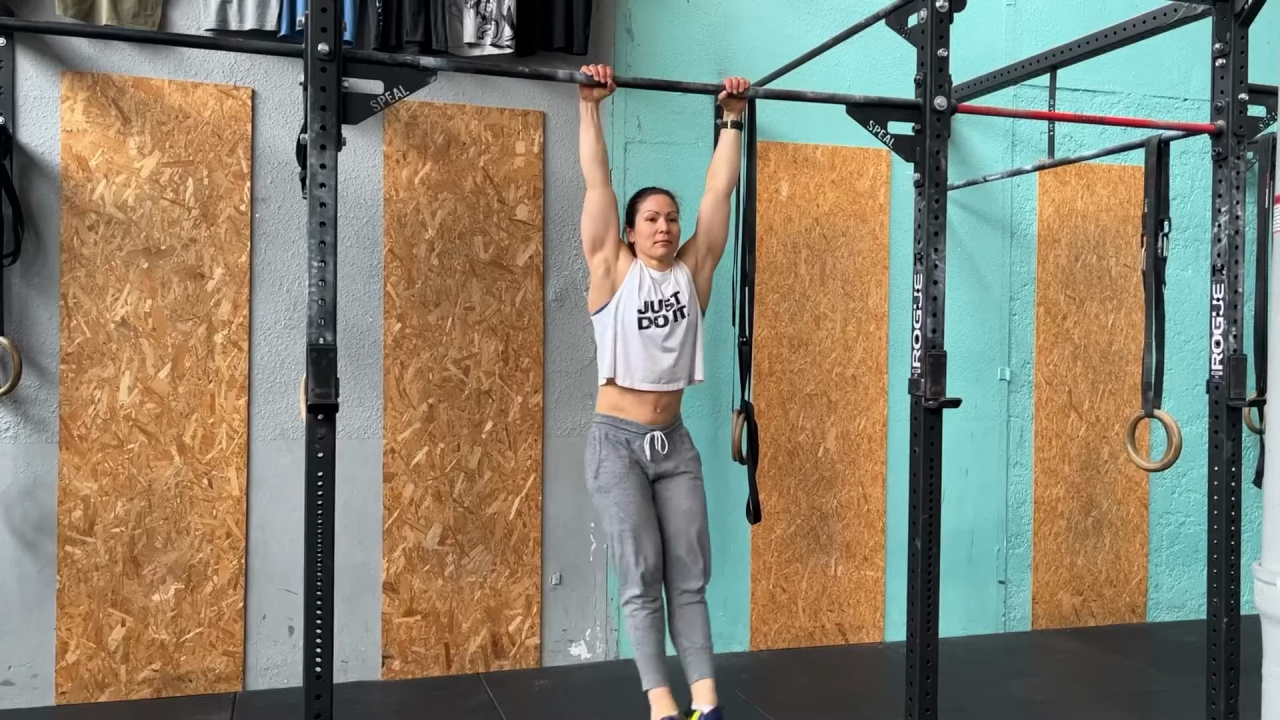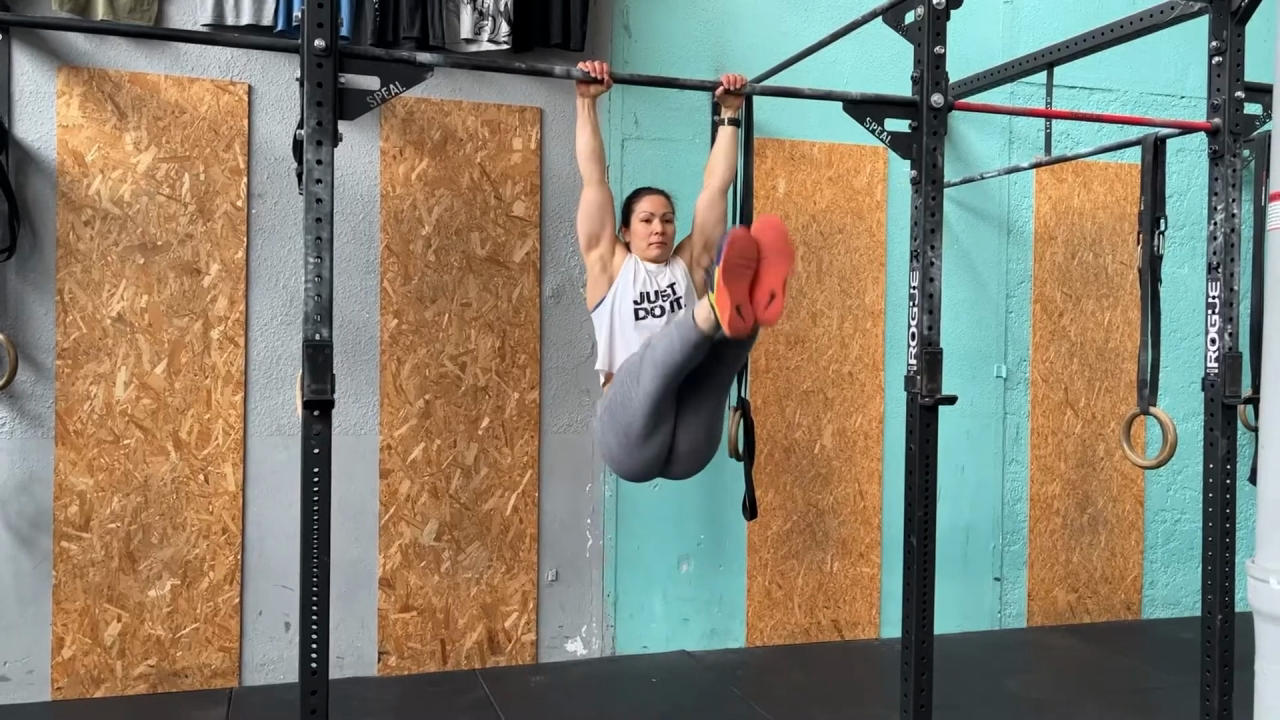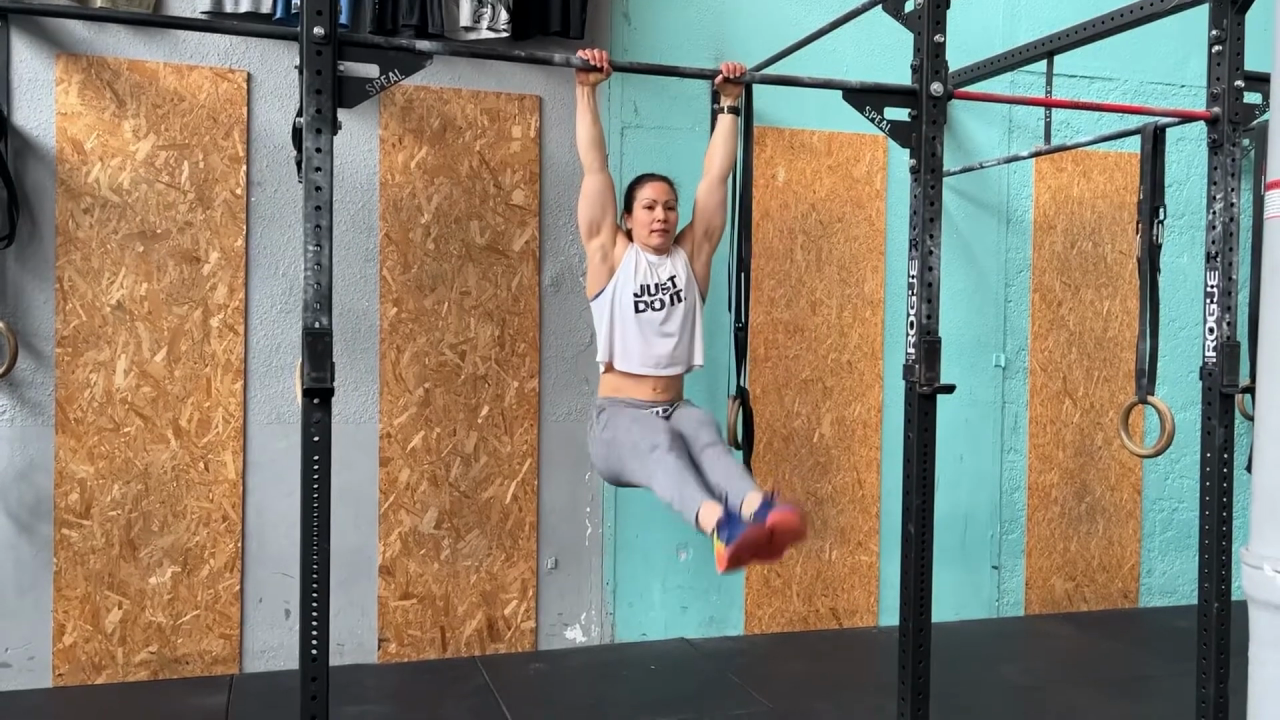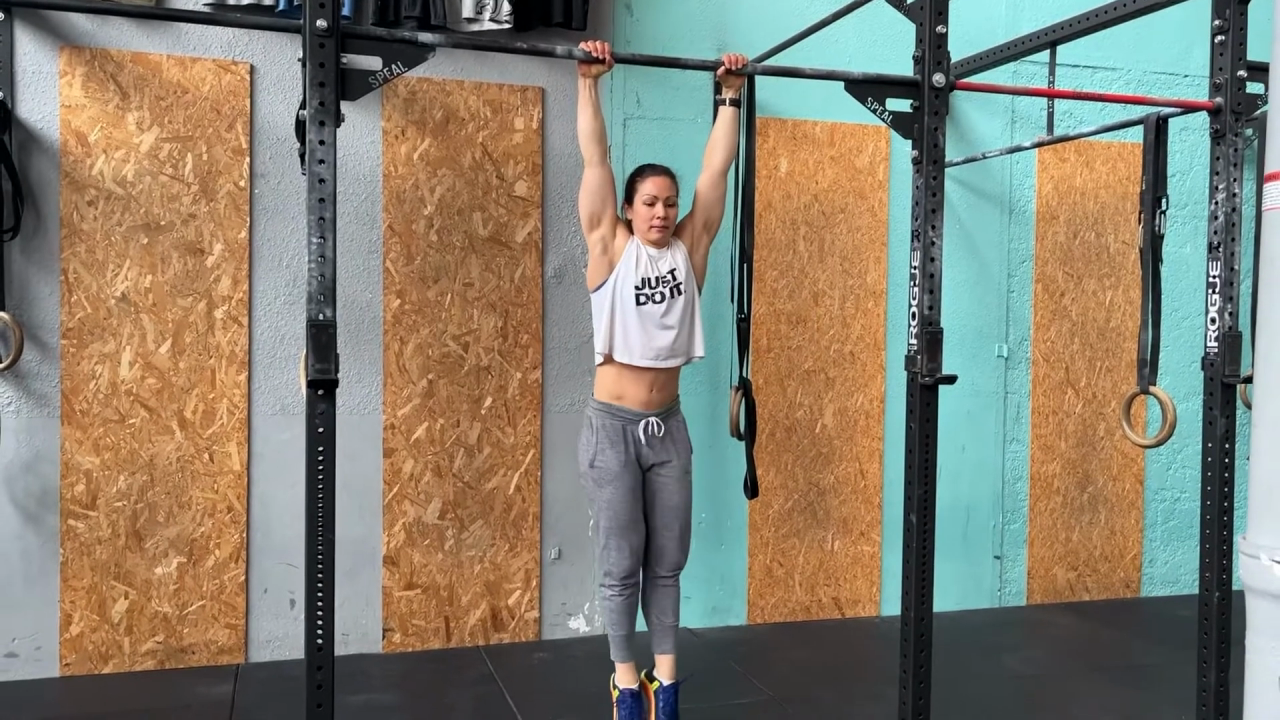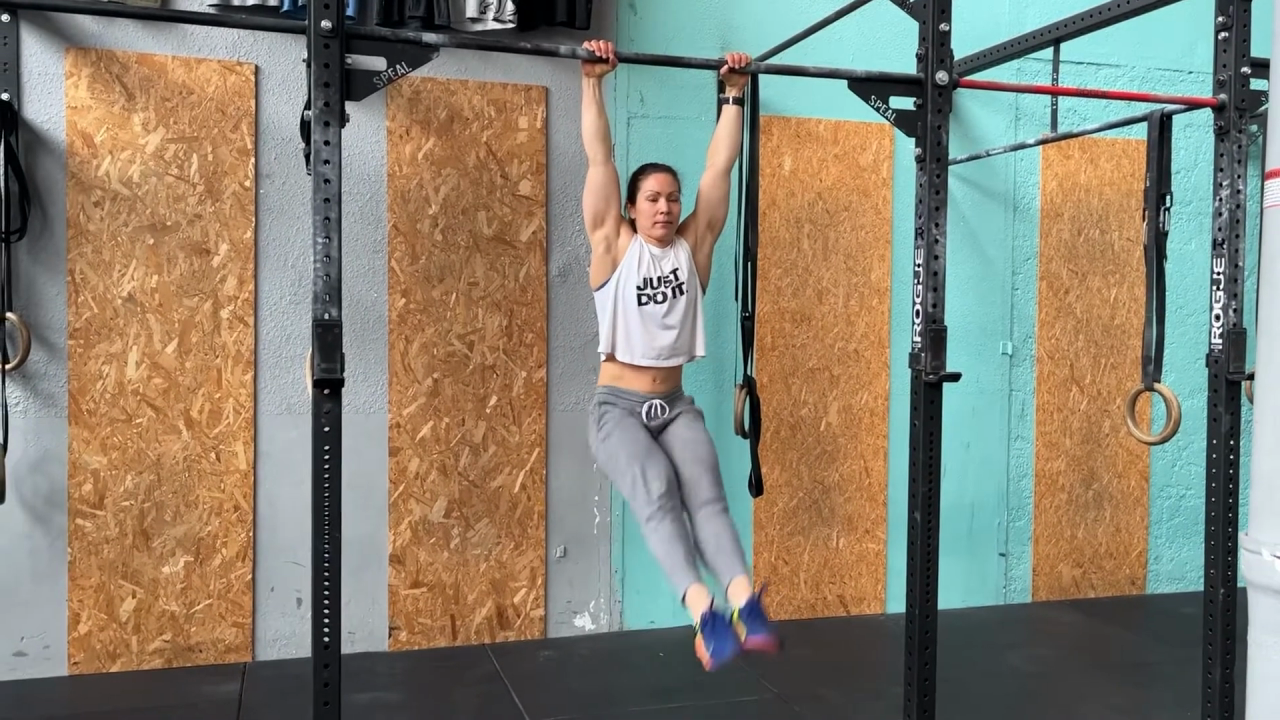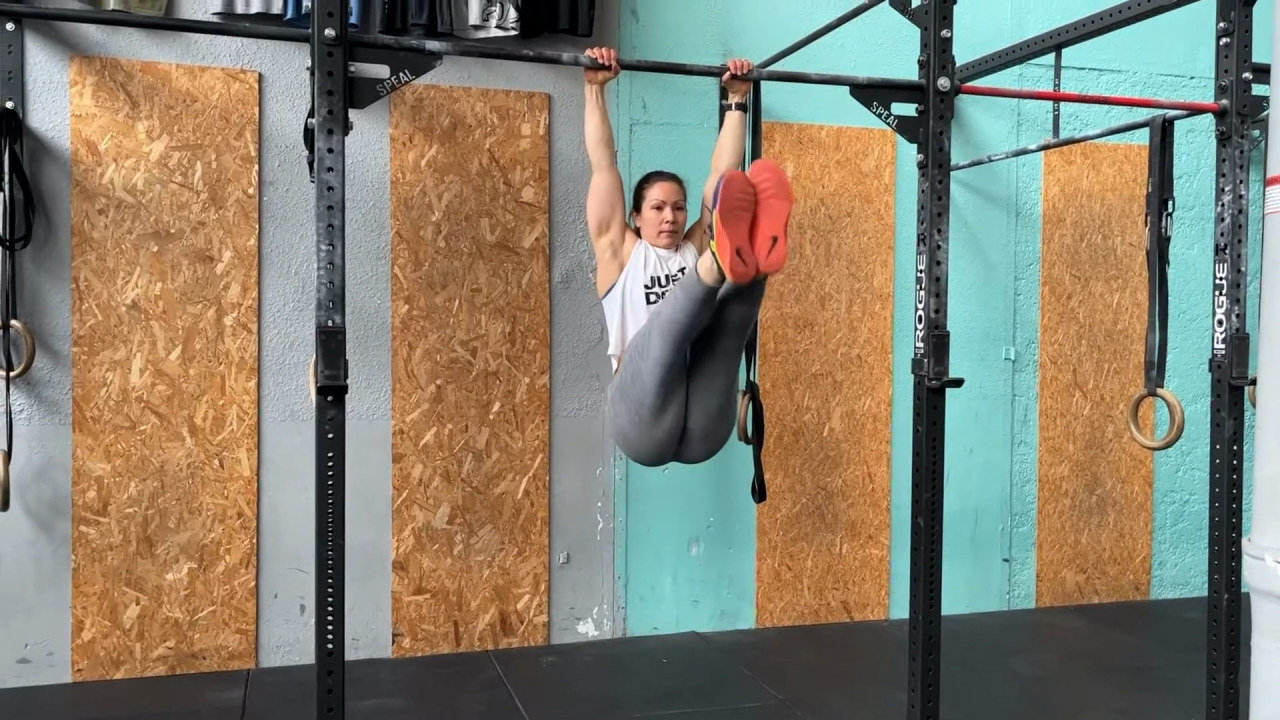
dt=0.7s
person 1, frame 1
left shoulder: (693, 270)
right shoulder: (612, 270)
left elbow: (719, 192)
right elbow: (597, 183)
left wrist: (733, 119)
right wrist: (589, 105)
left hip: (673, 442)
right hip: (616, 441)
left knee: (690, 578)
right knee: (642, 576)
person 1, frame 2
left shoulder: (689, 267)
right shoulder: (609, 267)
left elbow: (716, 188)
right elbow: (594, 179)
left wrist: (729, 114)
right wrist: (587, 102)
left hip: (688, 443)
right hip: (631, 432)
left knee: (704, 349)
right knee: (658, 351)
left ankle: (744, 304)
right ankle: (723, 309)
person 1, frame 3
left shoulder: (691, 251)
right shoulder: (609, 255)
left elbow: (715, 179)
right elbow: (593, 171)
left wrist: (730, 103)
right wrist: (587, 91)
left hip: (673, 407)
right hip: (617, 420)
left knee: (706, 440)
right knee: (660, 446)
left ankle: (759, 514)
right ankle: (721, 527)
person 1, frame 4
left shoulder: (689, 249)
right shoulder: (609, 249)
left elbow: (716, 169)
right elbow: (594, 161)
left wrist: (730, 95)
right wrist: (588, 81)
left hip: (668, 426)
right hip: (612, 426)
left knee: (668, 563)
right knee: (620, 565)
person 1, frame 5
left shoulder: (691, 247)
right shoulder: (613, 244)
left elbow: (719, 170)
right elbow: (600, 160)
left wrist: (734, 97)
right wrist: (592, 84)
left hip: (676, 406)
right hip: (617, 409)
left knee: (706, 491)
right knee: (657, 494)
left ankle: (745, 603)
right ankle: (707, 612)
person 1, frame 6
left shoulder: (697, 248)
right shoulder: (620, 253)
left elbow: (722, 172)
right elbow: (603, 164)
left wrist: (737, 100)
right wrist: (595, 88)
left hip: (702, 428)
right hip: (646, 420)
left knee: (730, 307)
right knee: (671, 314)
left ankle: (747, 258)
right ankle: (724, 259)
